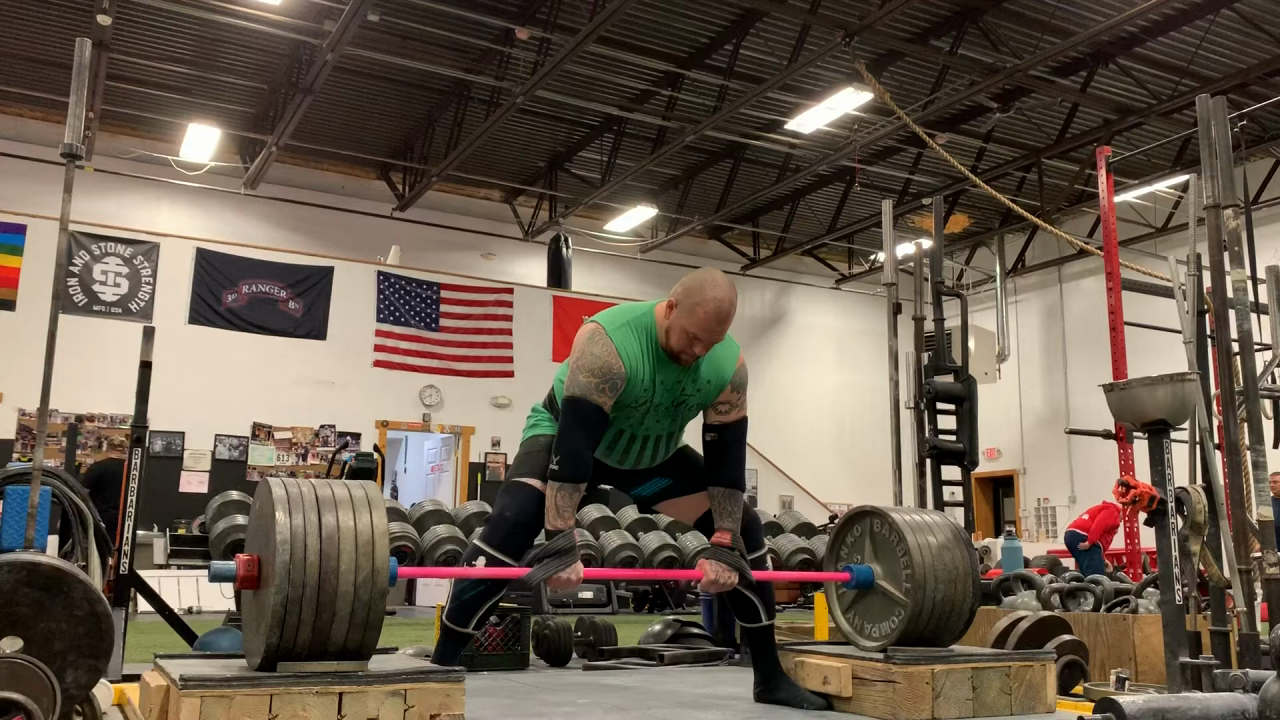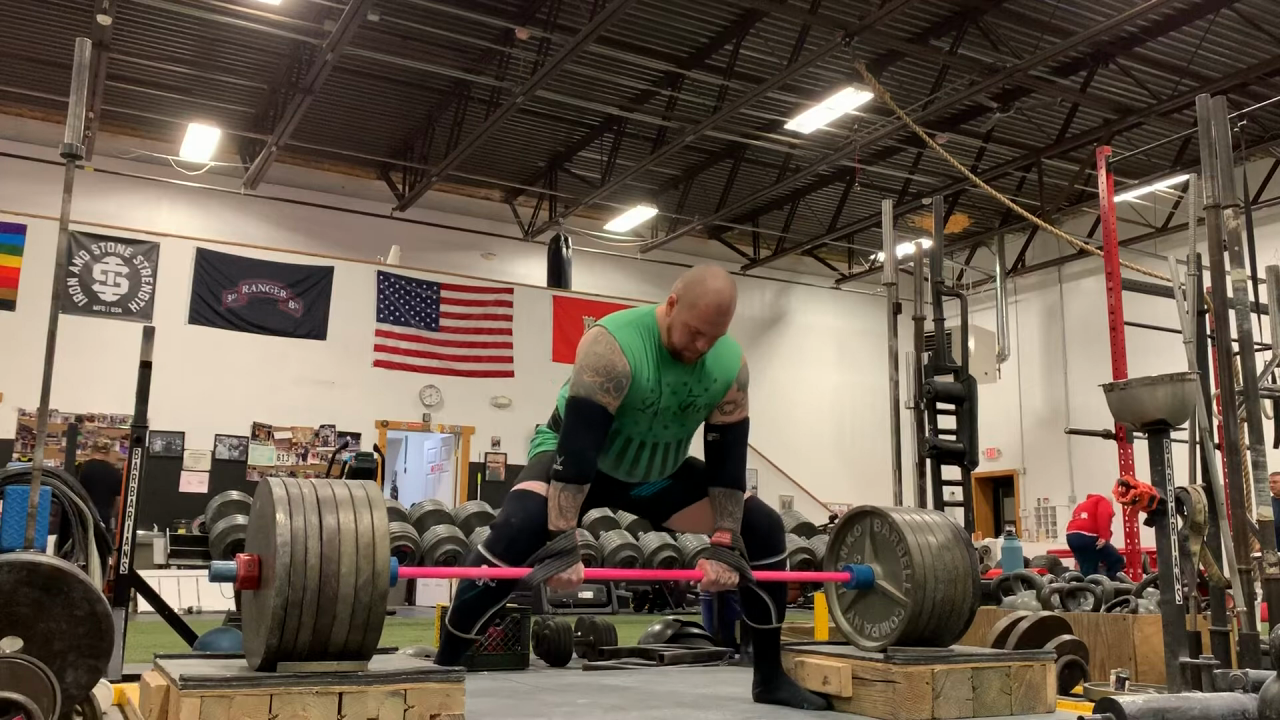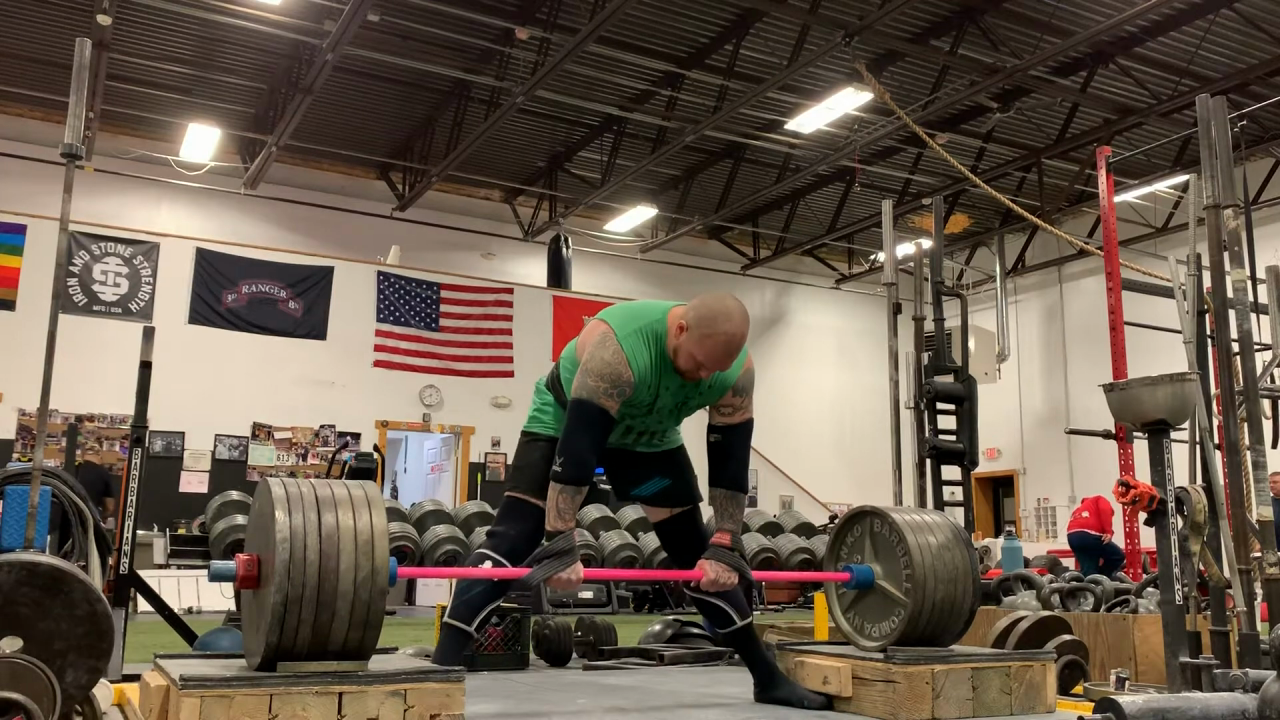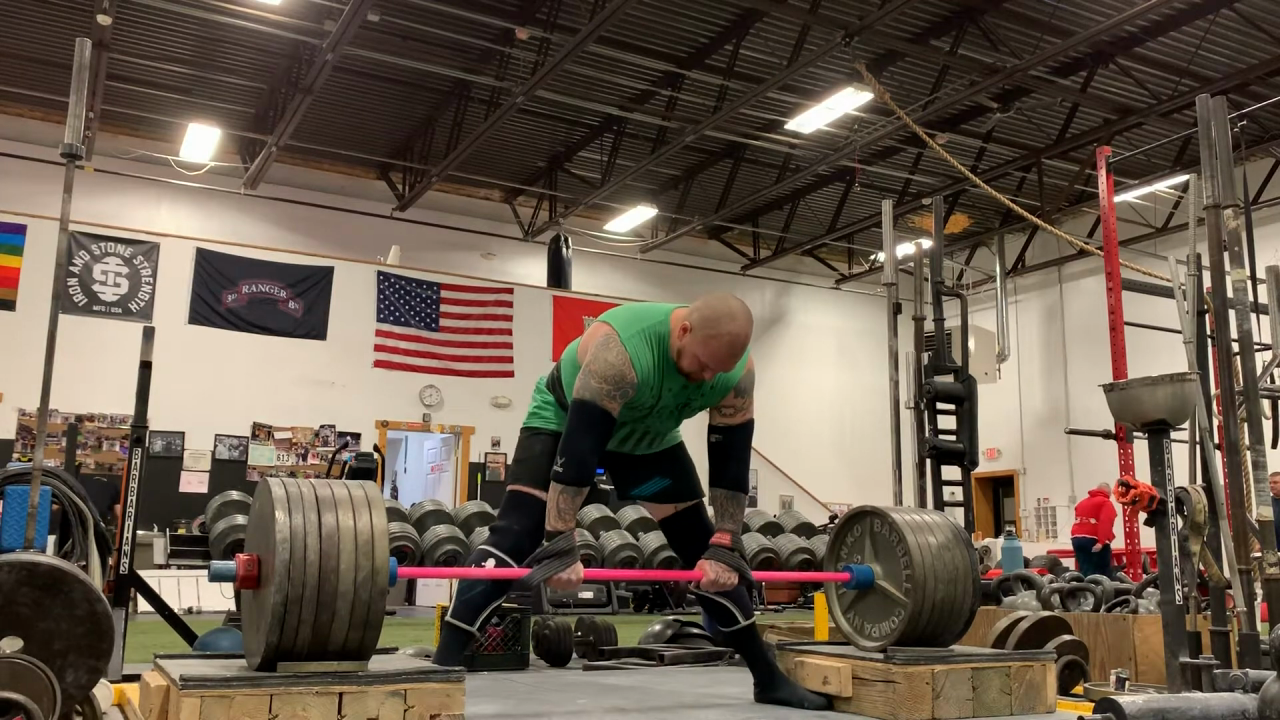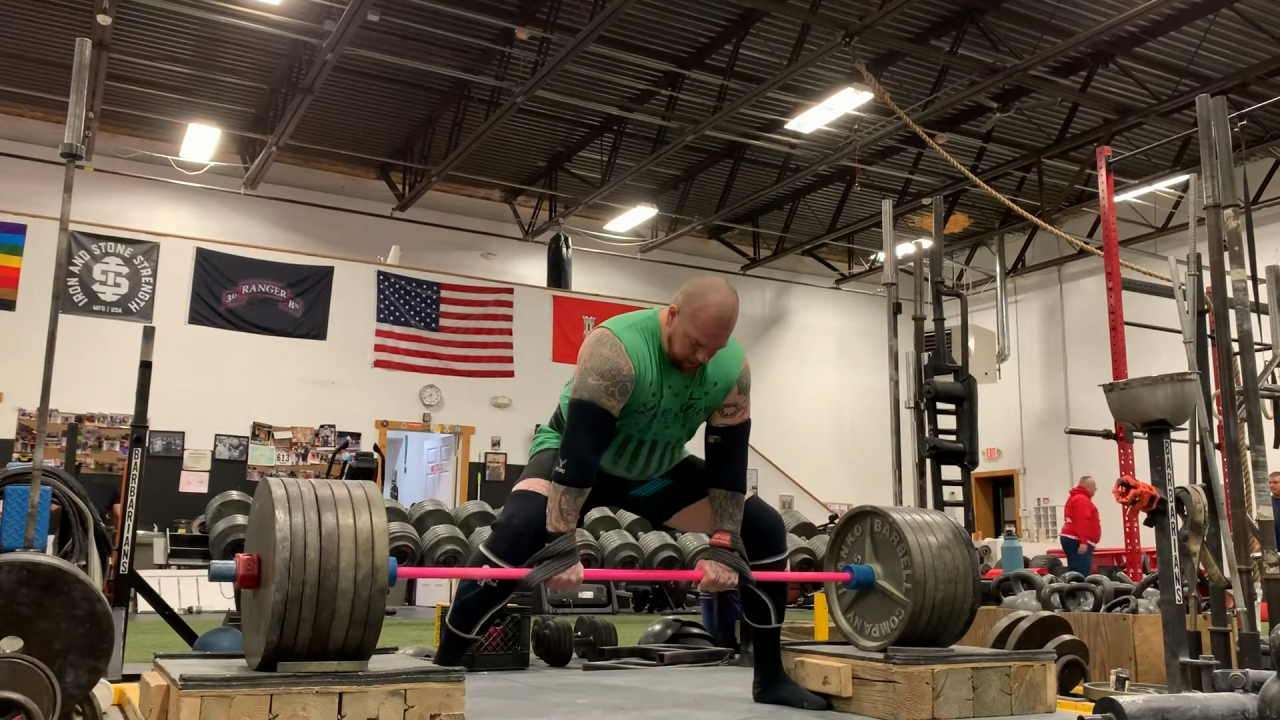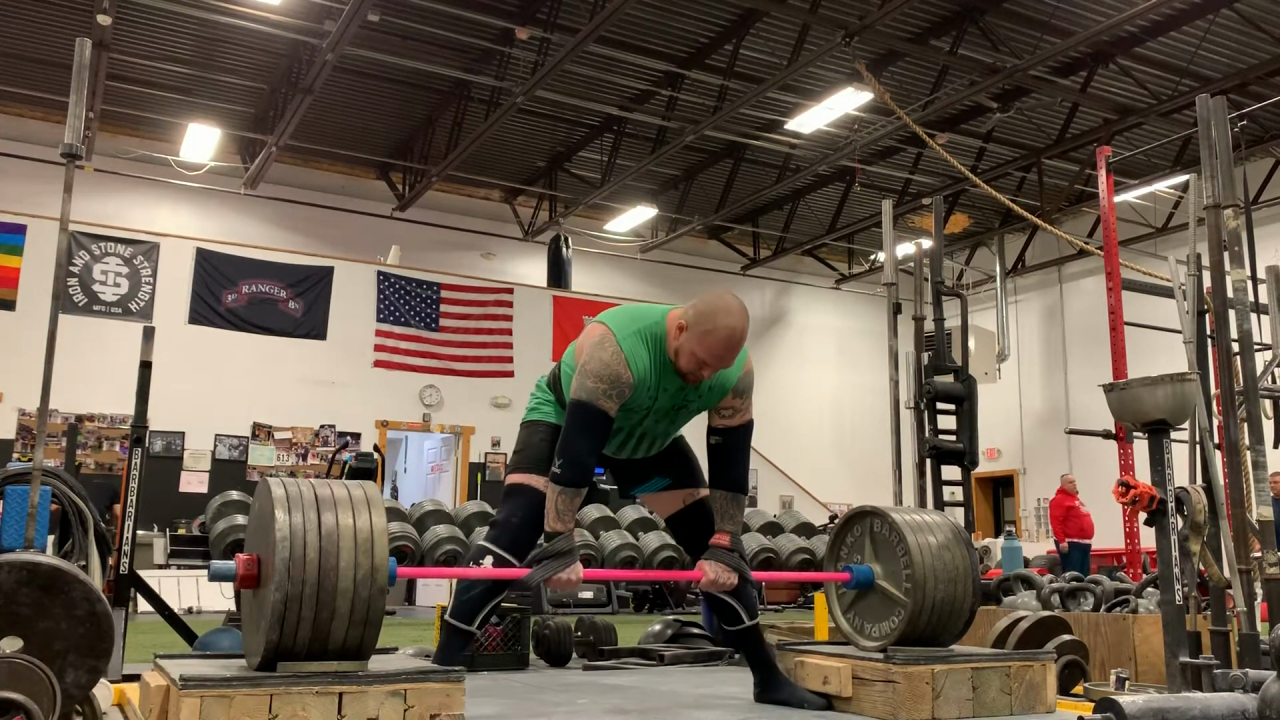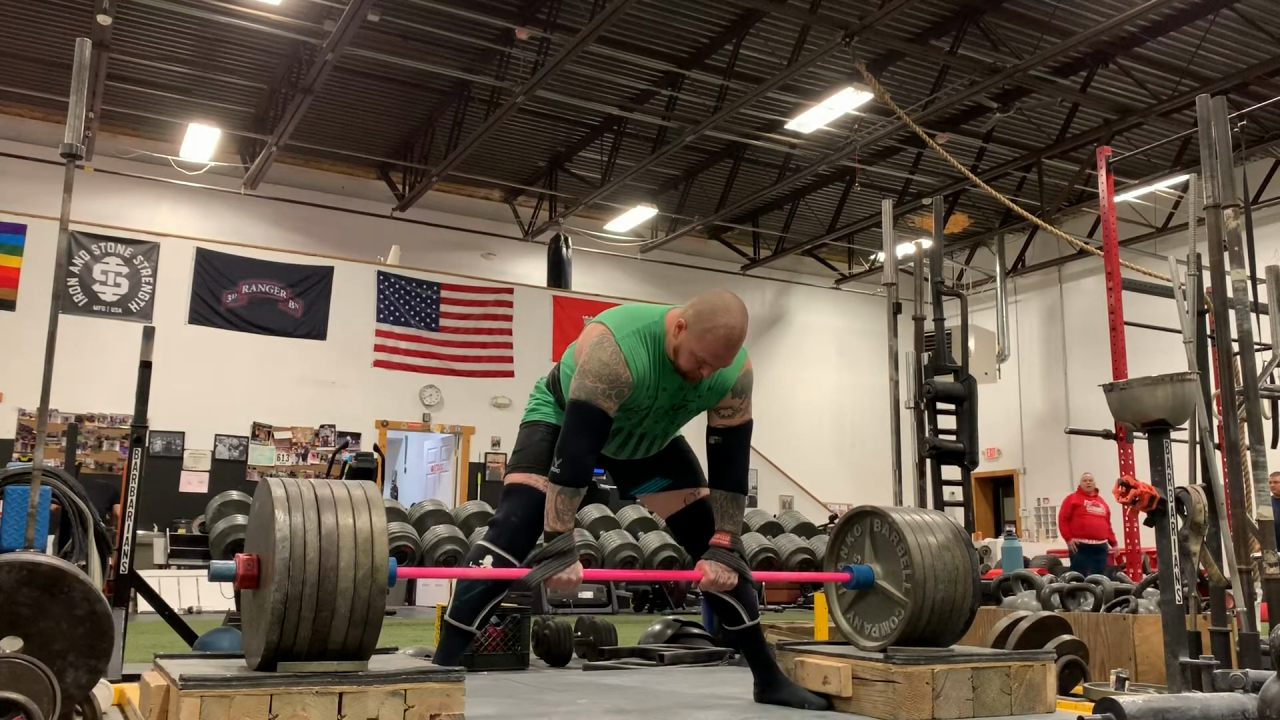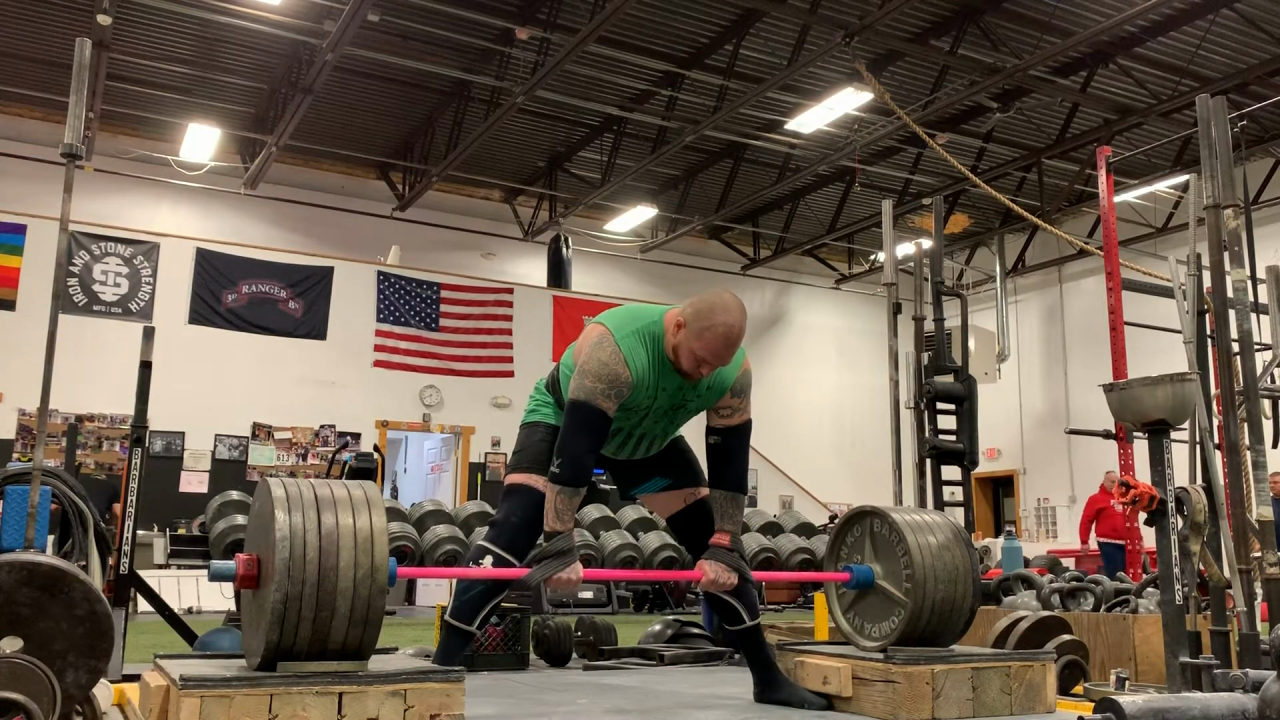
dt=0.7s
person 1, frame 1
left shoulder: (729, 364)
right shoulder: (609, 341)
left elbow: (727, 455)
right elbow: (574, 442)
left wrist: (725, 545)
right wrist: (561, 542)
left hip: (656, 454)
right hip: (566, 431)
left knee: (743, 530)
right knee: (512, 522)
left ankle: (770, 677)
right ankle: (441, 669)
person 1, frame 2
left shoulder: (730, 364)
right shoulder: (612, 345)
left elbow: (728, 457)
right elbow: (578, 444)
left wrist: (725, 546)
right wrist: (563, 543)
left hip: (661, 473)
right hip: (577, 454)
left knee: (765, 531)
right knee: (517, 528)
left ankle: (770, 677)
right ankle: (443, 671)
person 1, frame 3
left shoulder: (737, 369)
right shoulder: (617, 344)
left elbow: (730, 458)
right elbow: (577, 444)
left wrist: (725, 546)
right wrist: (560, 543)
left hip: (650, 436)
right hip: (567, 419)
left knee: (697, 551)
right knee: (513, 537)
left ankle: (767, 678)
right ankle: (441, 672)
person 1, frame 4
left shoulder: (736, 369)
right shoulder: (620, 345)
left elbow: (731, 459)
right elbow: (579, 446)
left wrist: (725, 547)
right wrist: (560, 543)
left hip: (649, 436)
right hip: (565, 419)
left knee: (701, 545)
right knee: (516, 533)
left ankle: (768, 678)
right ankle: (442, 672)
person 1, frame 5
left shoulder: (732, 367)
right shoulder: (616, 348)
left elbow: (729, 459)
right elbow: (580, 449)
left wrist: (725, 547)
right wrist: (561, 545)
left hip: (660, 469)
right hip: (575, 447)
left knee: (765, 531)
right knee: (520, 528)
left ankle: (770, 678)
right ankle: (441, 672)
person 1, frame 6
left shoulder: (736, 371)
right shoulder: (616, 345)
left elbow: (730, 460)
right elbow: (577, 447)
left wrist: (724, 548)
right wrist: (559, 545)
left hip: (649, 439)
right hip: (564, 417)
left knee: (713, 541)
right knee: (517, 526)
left ankle: (768, 677)
right ankle: (443, 670)
person 1, frame 7
left shoulder: (735, 373)
right shoulder: (614, 347)
left elbow: (730, 462)
right elbow: (575, 448)
left wrist: (724, 548)
right wrist: (559, 545)
left hip: (650, 440)
right hip: (564, 418)
left knee: (716, 542)
right knee: (515, 526)
left ankle: (769, 678)
right ankle: (443, 670)
person 1, frame 8
left shoulder: (733, 372)
right shoulder: (615, 346)
left elbow: (730, 461)
right elbow: (575, 449)
left wrist: (724, 547)
right wrist: (559, 545)
left hip: (649, 440)
right hip: (564, 419)
left knee: (716, 542)
right knee: (516, 527)
left ankle: (768, 677)
right ankle: (443, 669)
